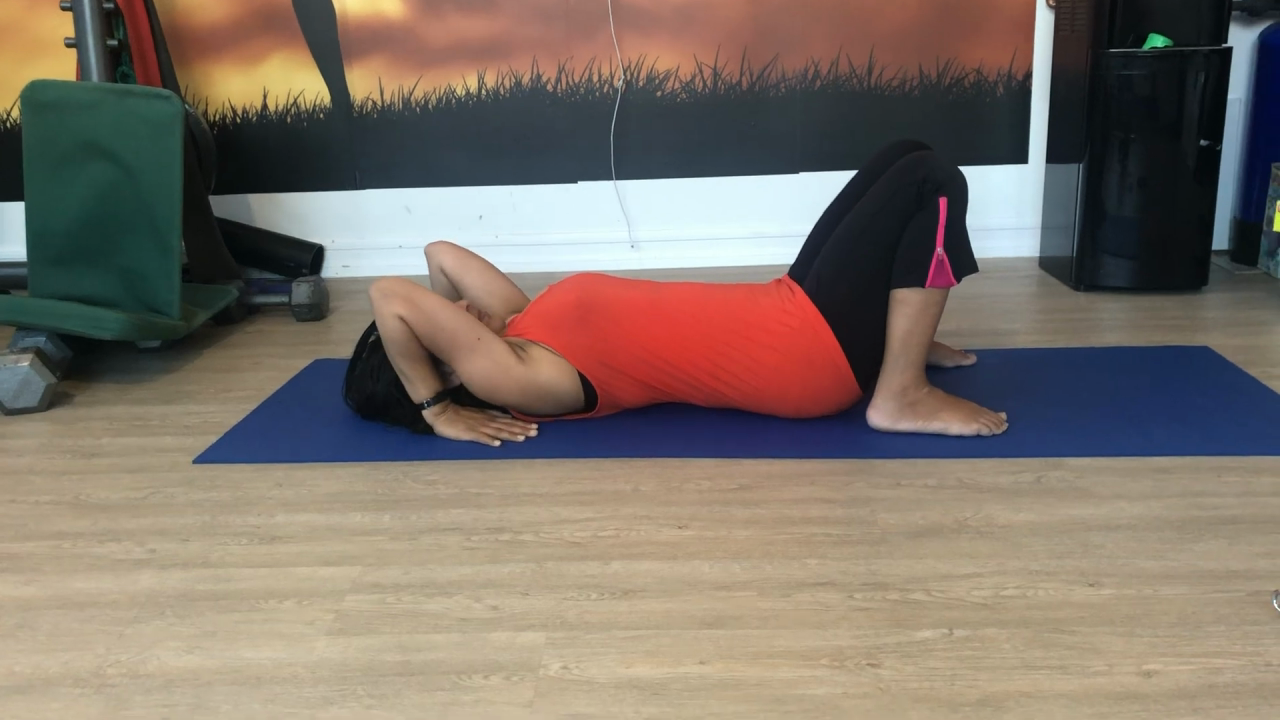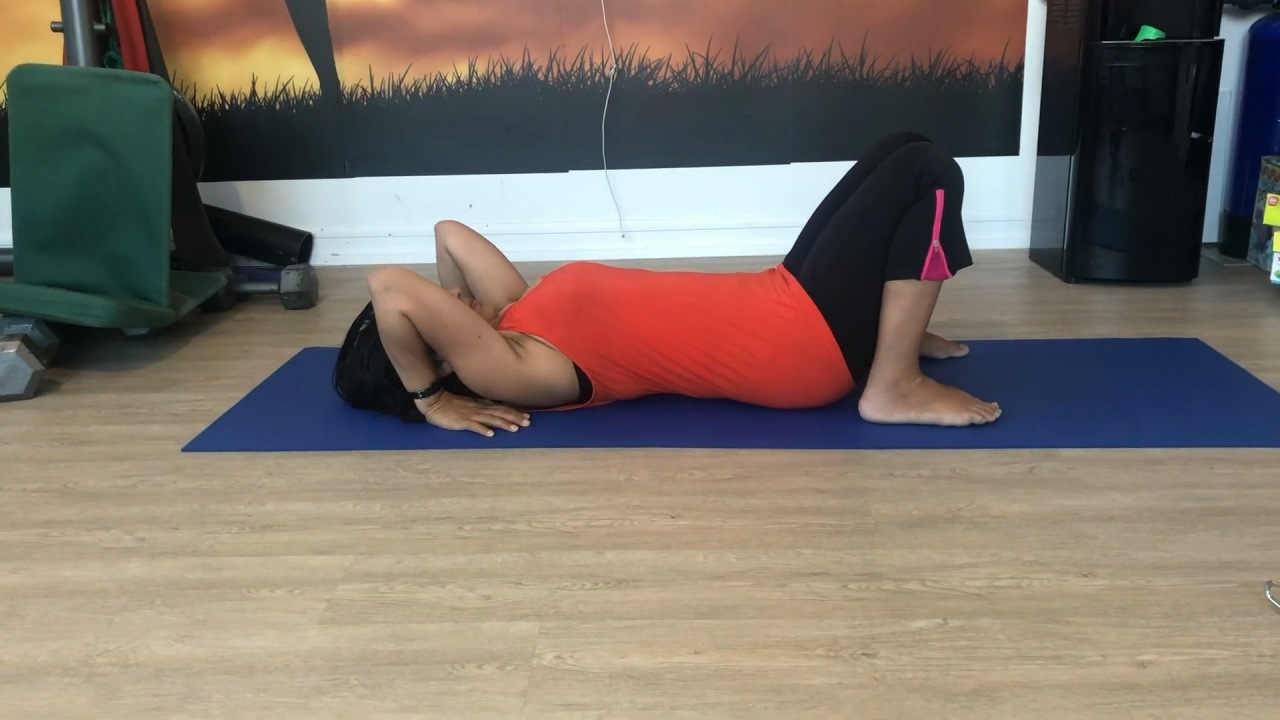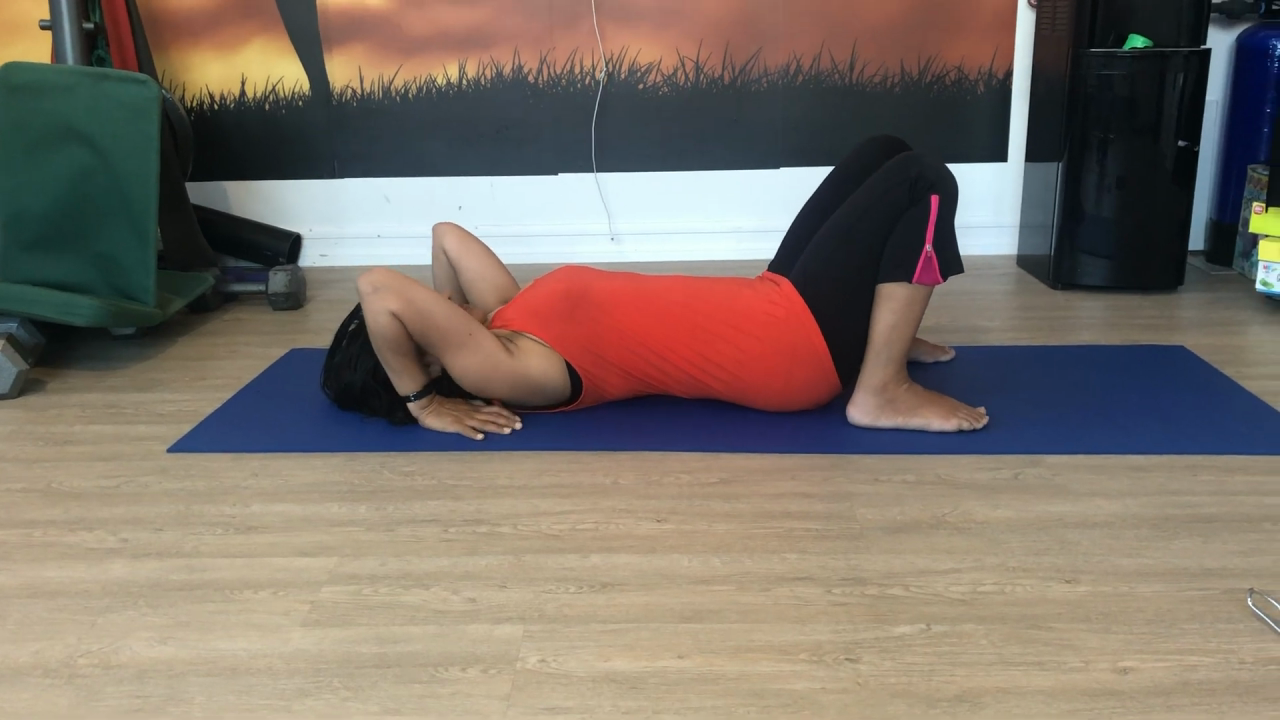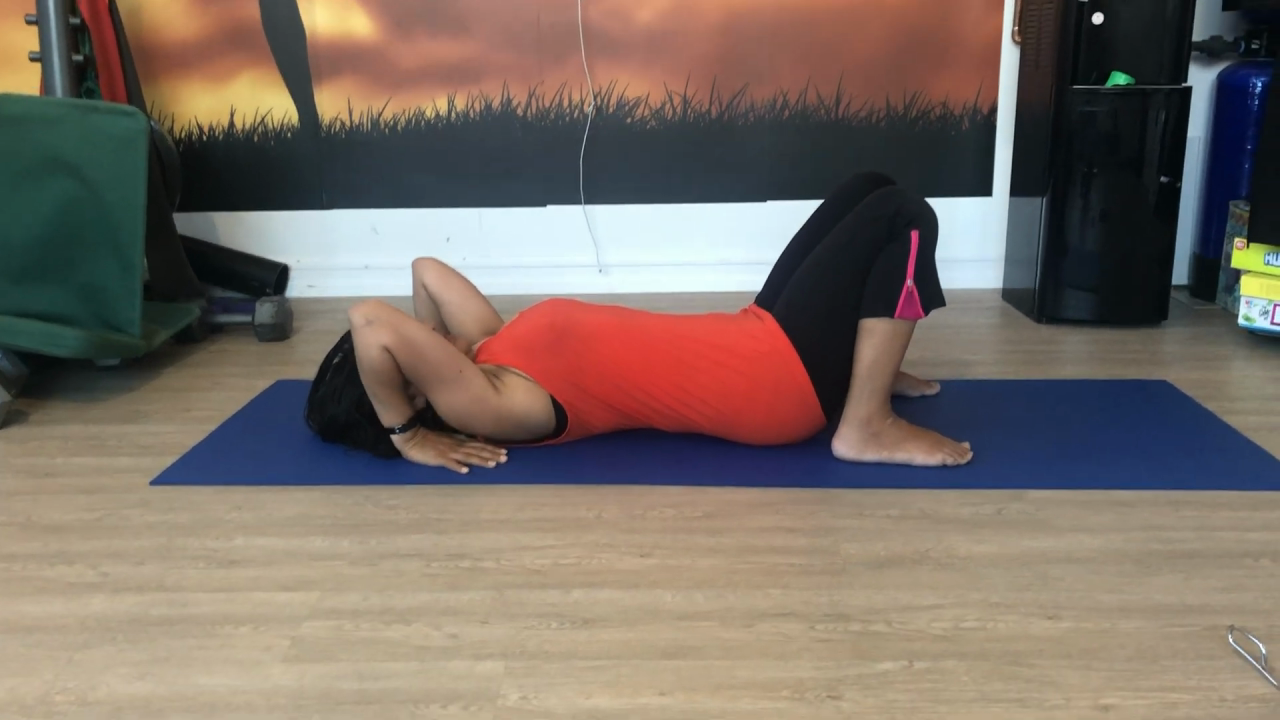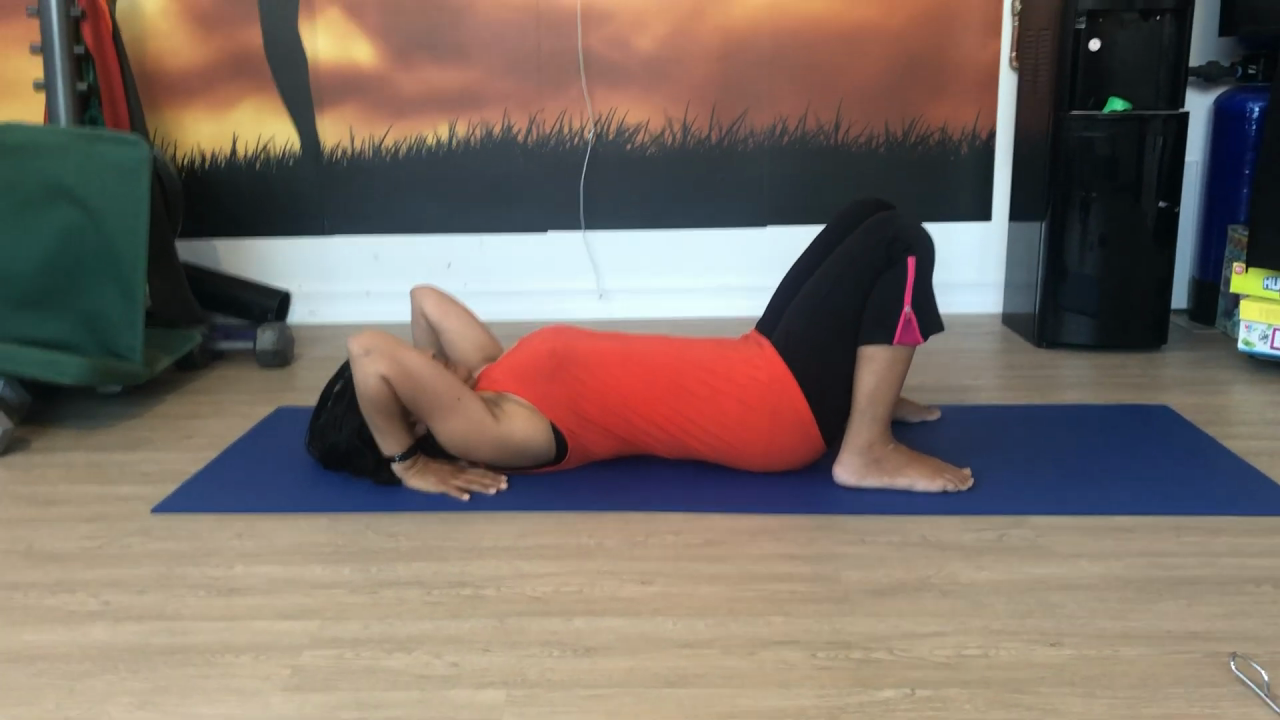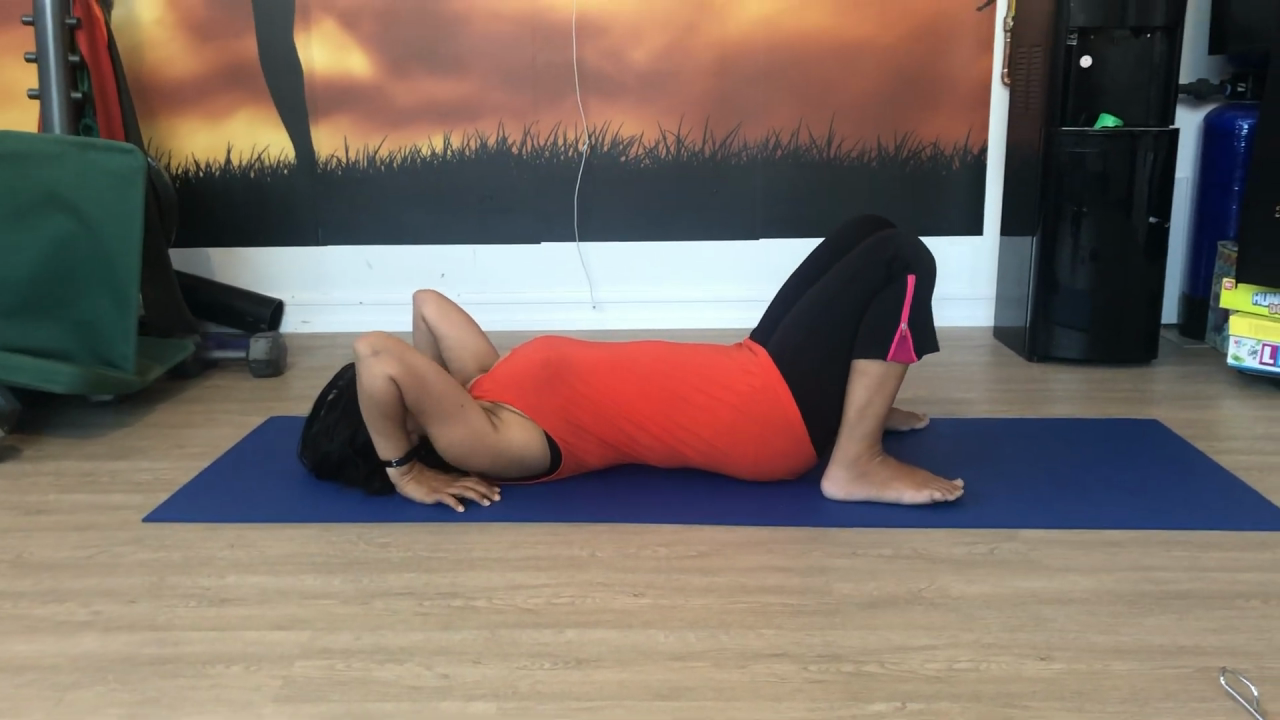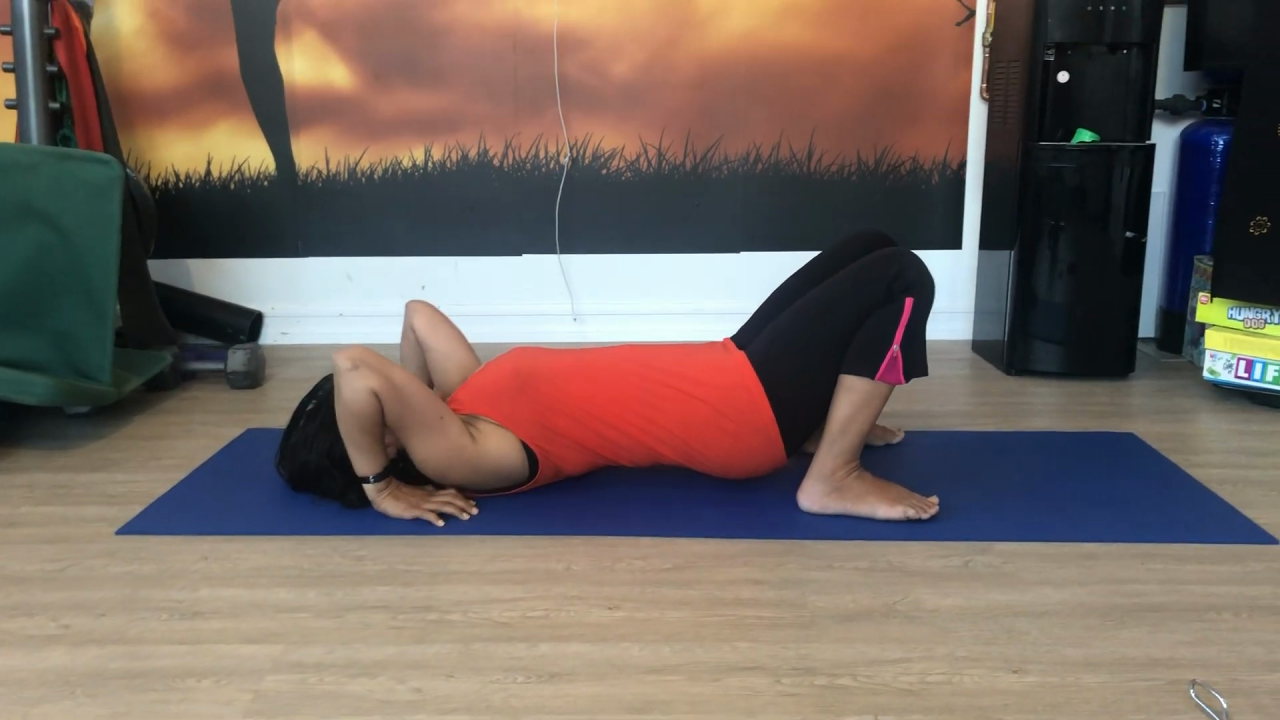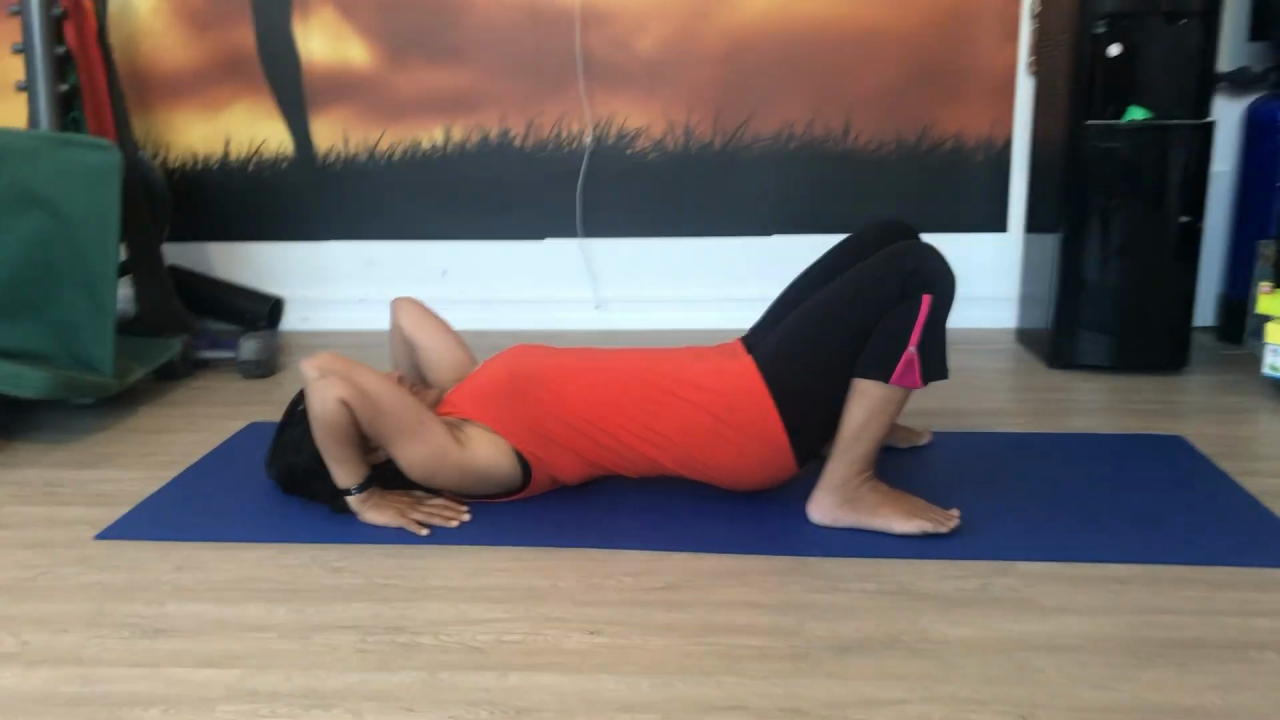
dt=0.5s
person 1, frame 1
left shoulder: (516, 328)
right shoulder: (514, 376)
left elbow: (440, 253)
right wrist: (438, 412)
left hip: (792, 311)
right hip: (811, 357)
left knee: (907, 158)
right knee: (932, 181)
left ankle: (903, 337)
right ankle: (904, 396)
person 1, frame 2
left shoulder: (510, 319)
right shoulder: (513, 372)
left elbow: (451, 232)
right wrist: (433, 401)
left hip: (784, 301)
right hip: (803, 348)
left knee: (906, 150)
right knee: (929, 173)
left ankle: (894, 327)
right ankle: (895, 387)
person 1, frame 3
left shoulder: (503, 321)
right shoulder: (498, 371)
left elbow: (448, 234)
right wrist: (424, 404)
left hip: (776, 310)
right hip: (793, 353)
left knee: (886, 154)
right knee: (925, 181)
left ankle: (883, 330)
right ankle: (883, 392)
person 1, frame 4
left shoulder: (486, 353)
right shoulder: (490, 406)
left elbow: (427, 269)
right elbow: (369, 320)
right wrist: (408, 436)
left hip: (756, 342)
right hip: (776, 387)
left knee: (871, 191)
right knee: (903, 216)
left ankle: (868, 367)
right ankle: (867, 427)
person 1, frame 5
left shoulder: (485, 381)
right shoulder: (487, 432)
left elbow: (425, 297)
right wrist: (408, 466)
left hip: (759, 368)
right hip: (777, 411)
left knee: (871, 217)
right knee: (899, 241)
left ankle: (867, 395)
right ankle: (868, 453)
person 1, frame 6
left shoulder: (480, 386)
right shoulder: (481, 444)
left elbow: (427, 302)
right wrist: (406, 473)
left hip: (749, 374)
right hip: (768, 420)
left knee: (870, 233)
right knee: (901, 259)
left ankle: (857, 405)
right ankle: (858, 466)
person 1, frame 7
left shoulder: (458, 400)
right shoulder: (457, 456)
left elbow: (419, 313)
left hip: (731, 373)
right hip: (747, 413)
left knee: (872, 251)
right knee: (902, 277)
left ankle: (830, 420)
right ankle: (834, 479)
person 1, frame 8
left shoulder: (455, 395)
right shoulder: (446, 460)
left elbow: (405, 309)
right elbow: (322, 373)
left hip: (738, 374)
right hip: (754, 423)
left knee: (890, 241)
right knee: (917, 271)
left ankle: (852, 421)
right ankle: (847, 489)
